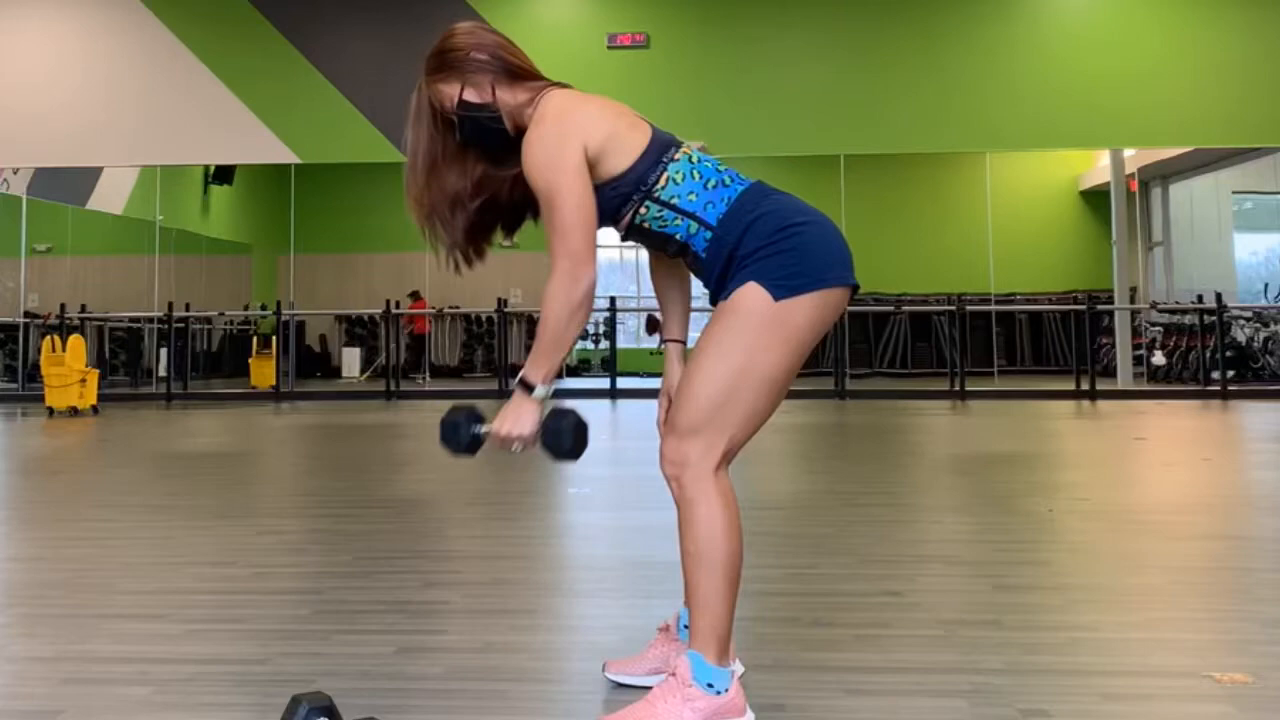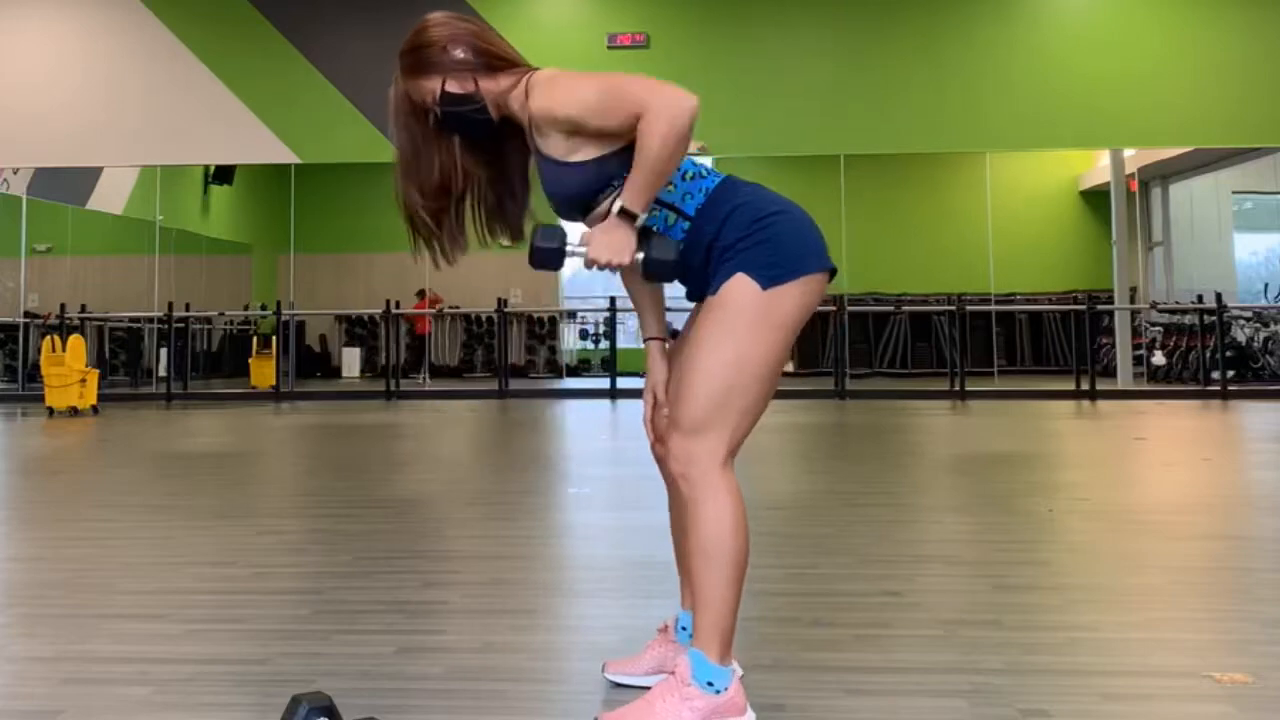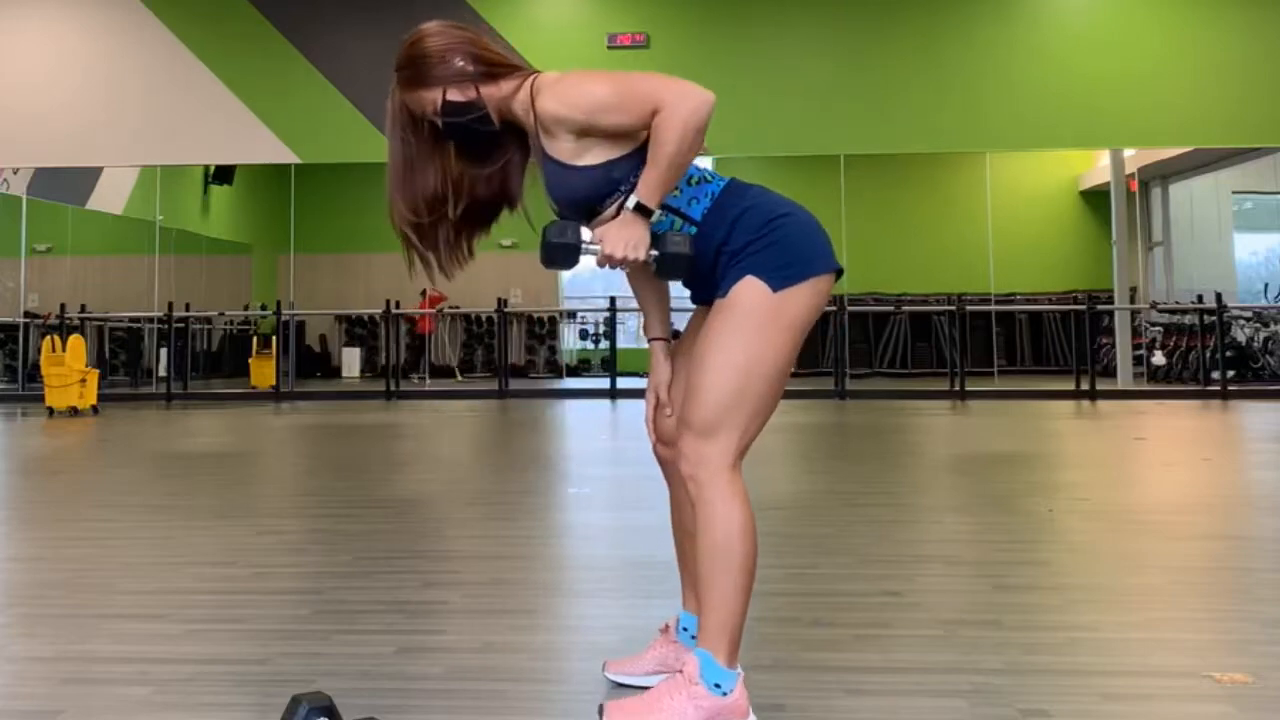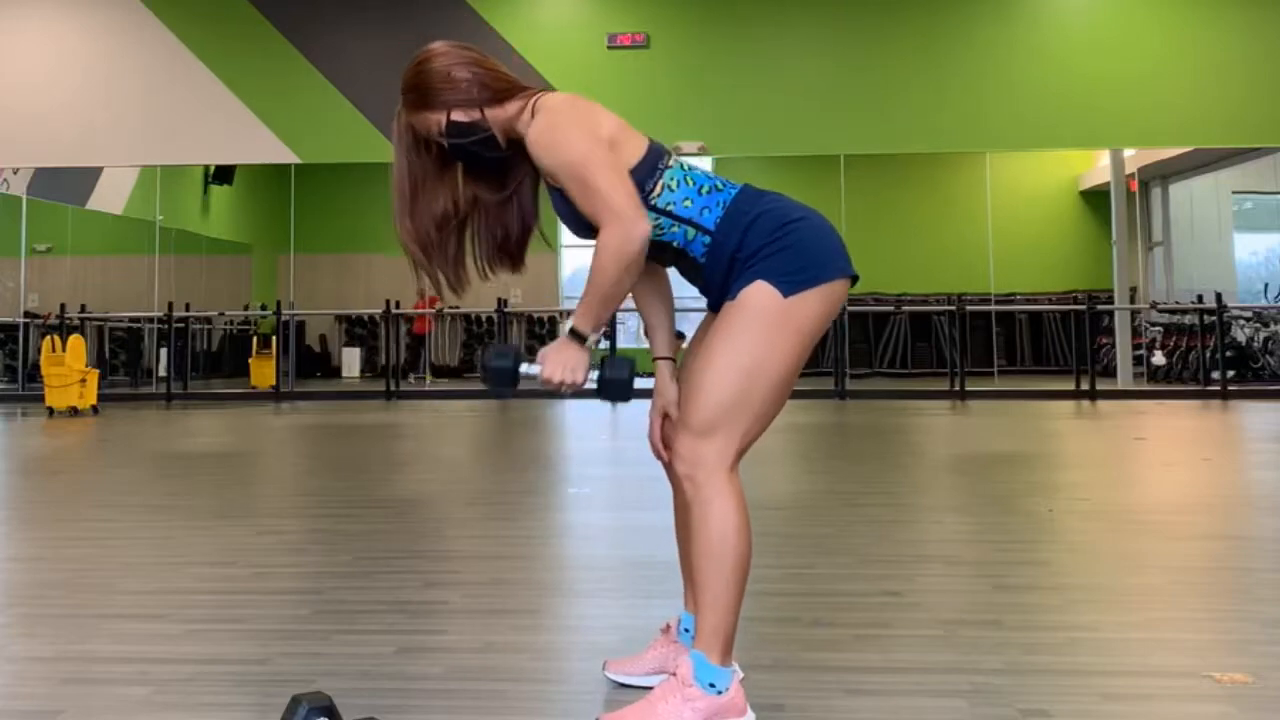
dt=0.4s
person 1, frame 1
left shoulder: (549, 128)
right shoulder: (568, 121)
left elbow: (575, 275)
left wrist: (528, 390)
right wrist: (676, 353)
left hip: (787, 260)
right hip: (783, 260)
left knee: (691, 457)
right knee: (690, 452)
right ankle: (694, 635)
person 1, frame 2
left shoulder: (548, 97)
right shoulder: (529, 131)
left elbow: (673, 107)
right elbow: (634, 241)
left wrist: (624, 219)
right wrist: (657, 350)
left hip: (764, 249)
right hip: (743, 258)
left knee: (696, 455)
right knee: (675, 449)
right ankle: (692, 635)
person 1, frame 3
left shoulder: (555, 98)
right shoulder: (532, 135)
left elbow: (690, 101)
right elbow: (634, 244)
left wrist: (638, 212)
right wrist: (661, 351)
left hip: (771, 251)
right hip: (744, 263)
left knee: (706, 457)
right knee: (675, 449)
right ankle: (693, 636)
person 1, frame 4
left shoulder: (549, 124)
right shoulder: (535, 146)
left elbow: (629, 237)
right elbow: (645, 247)
left wrist: (576, 339)
right wrist: (665, 370)
left hip: (788, 257)
right hip: (771, 264)
left knee: (702, 454)
right knee: (684, 450)
right ankle: (692, 636)
